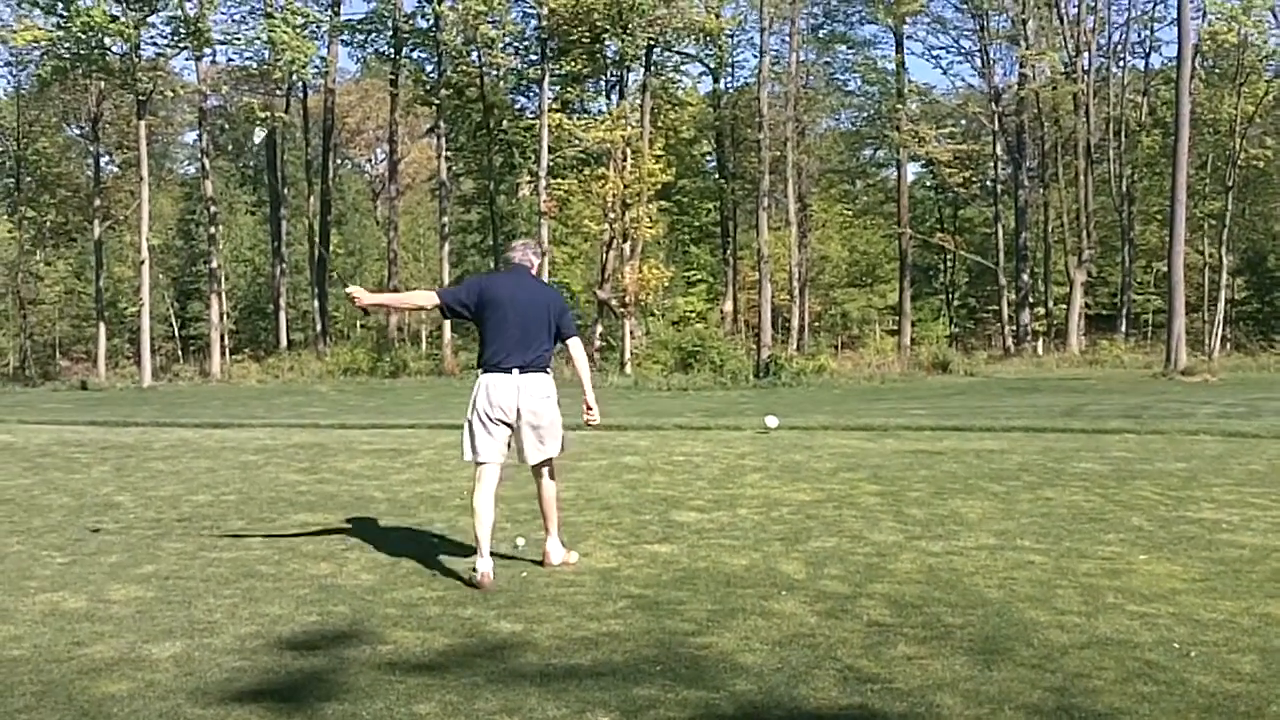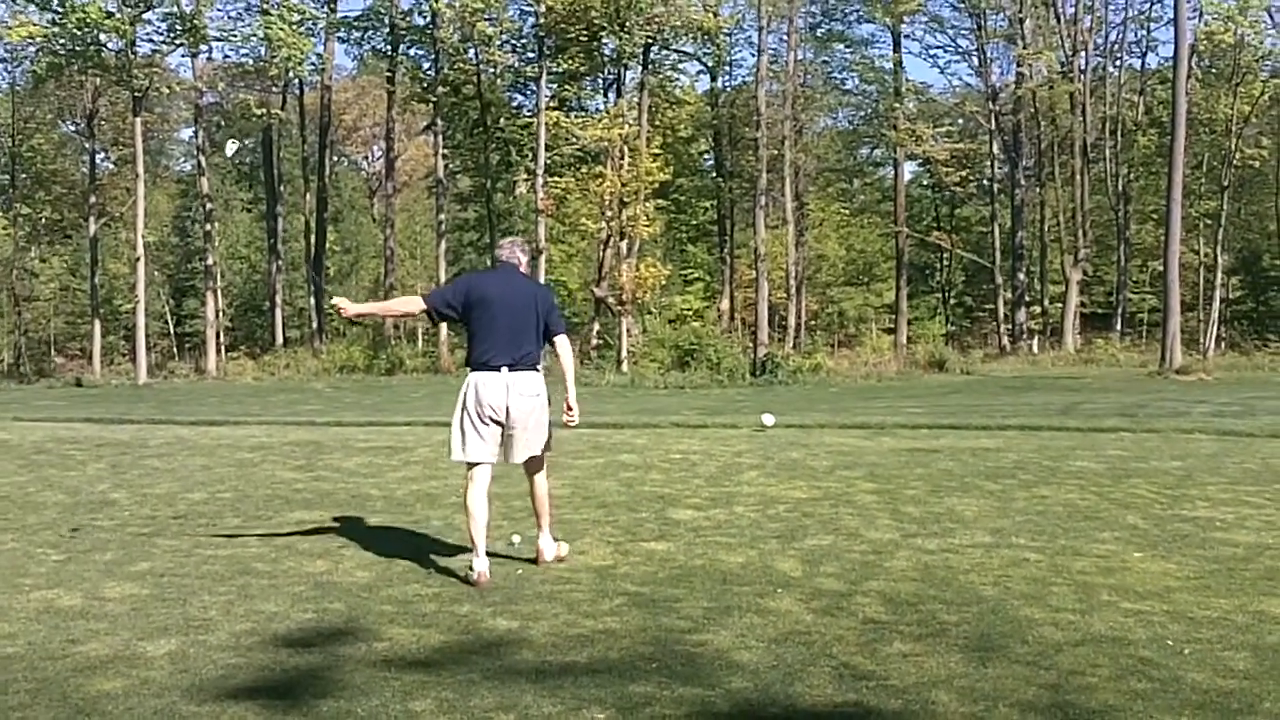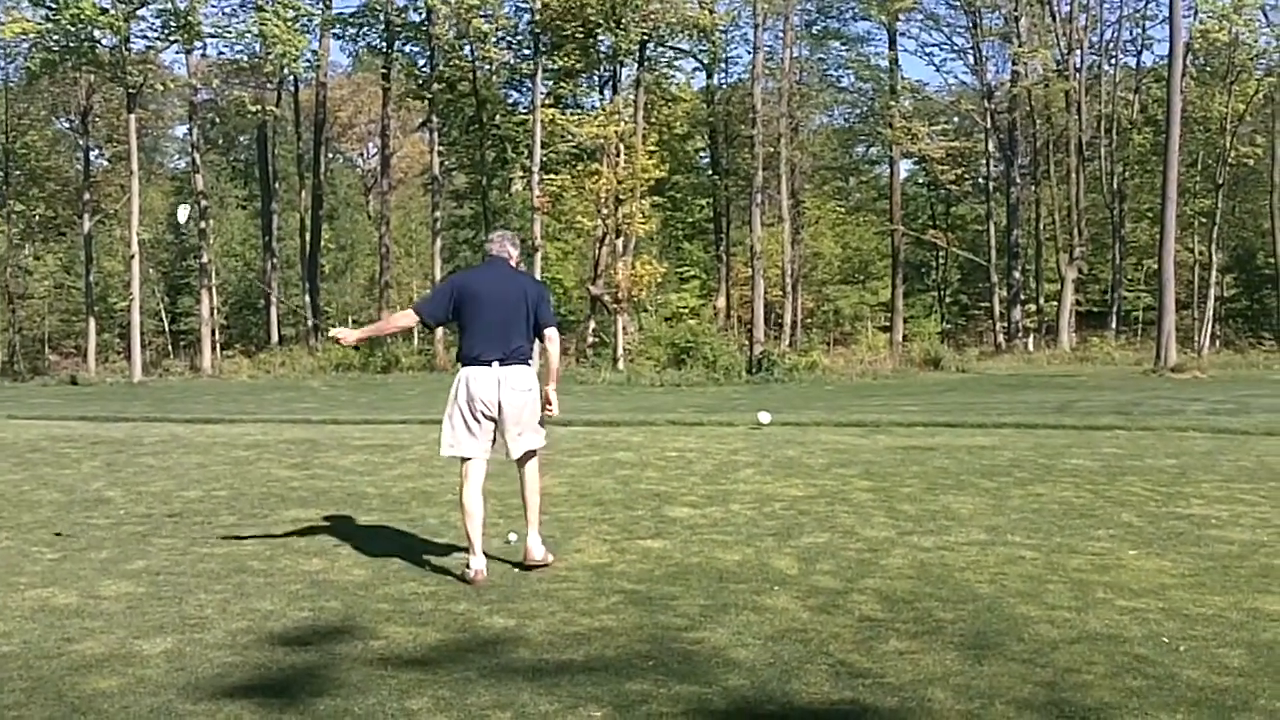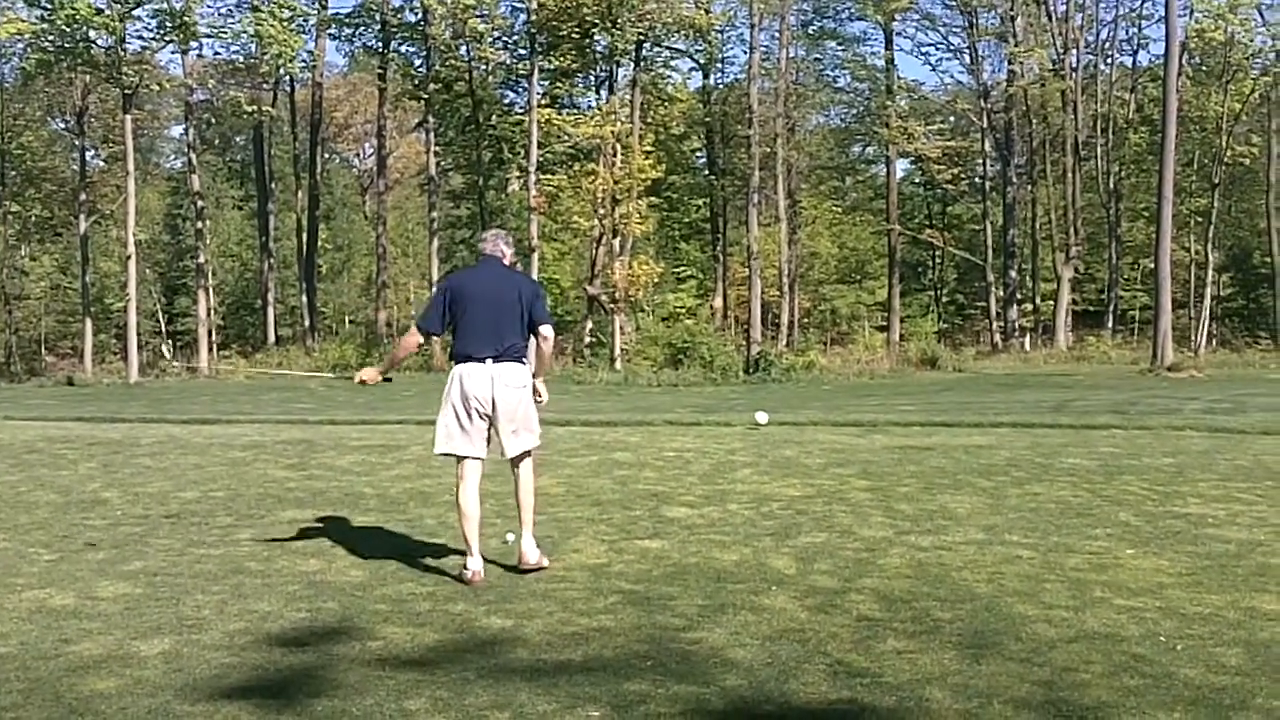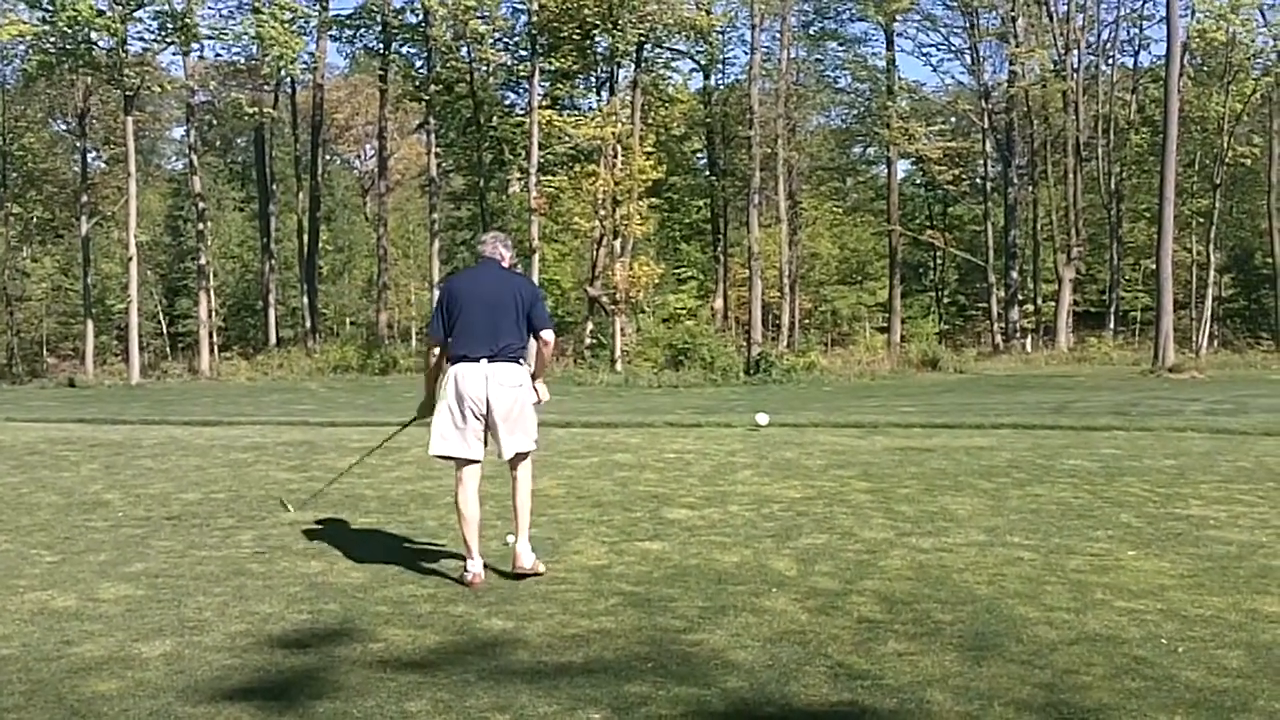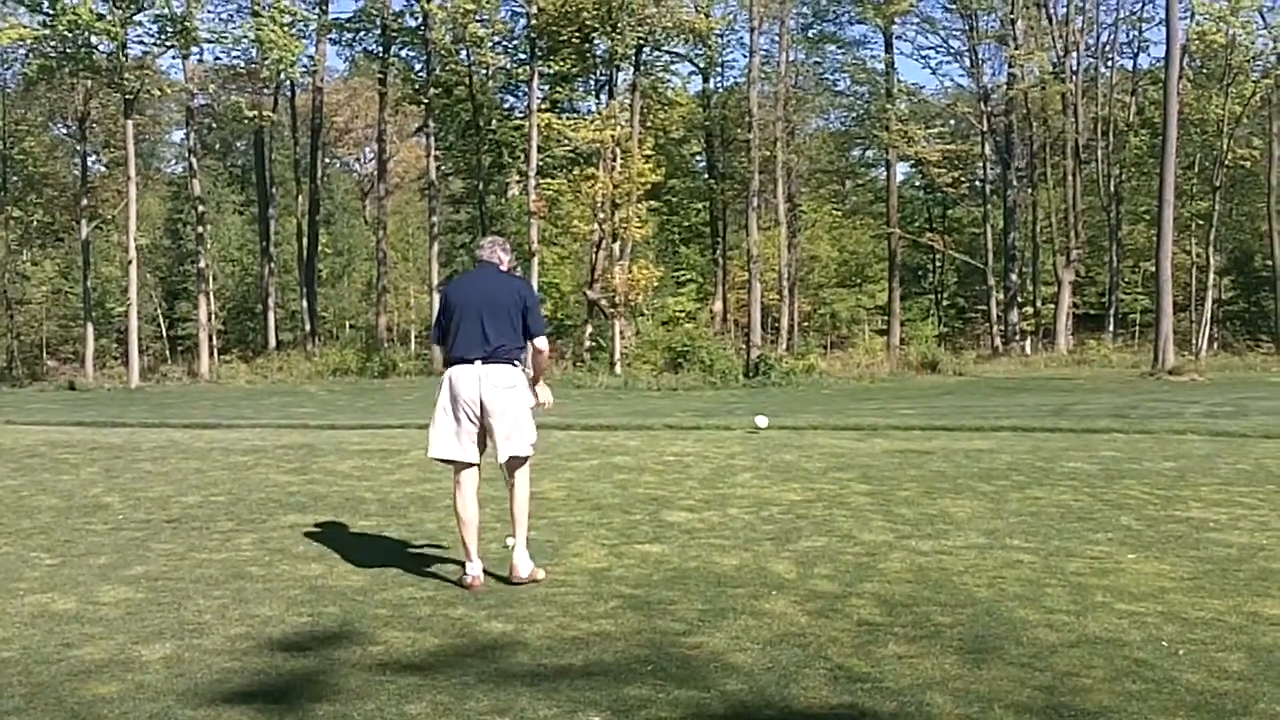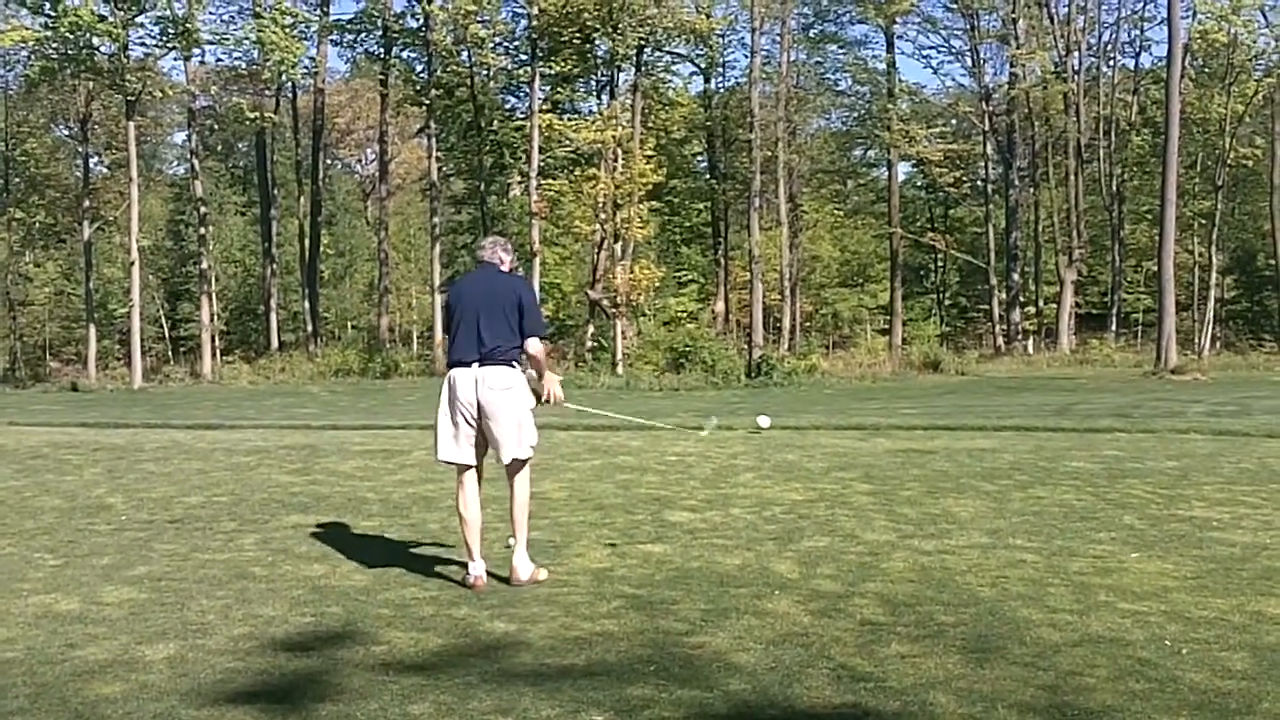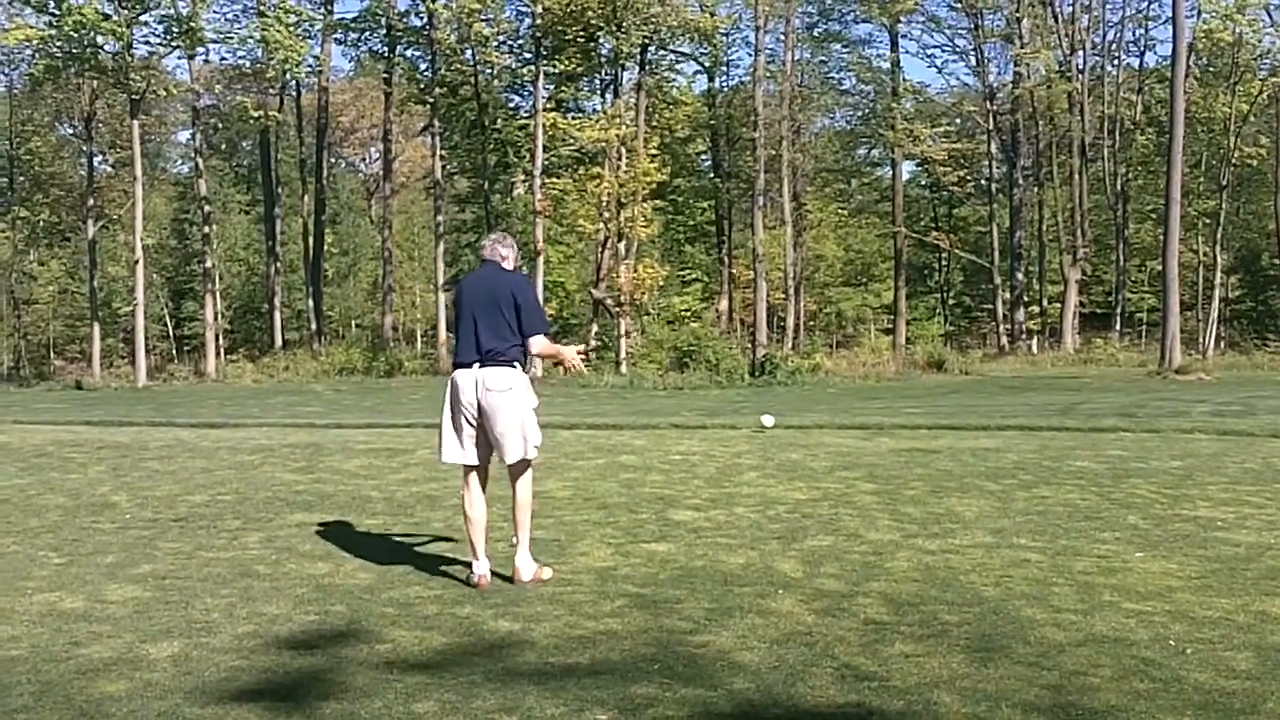
dt=0.1s
person 1, frame 1
left shoulder: (485, 285)
right shoulder: (552, 296)
left elbow: (429, 299)
right elbow: (575, 346)
left wrist: (373, 298)
right wrist: (588, 393)
left hip: (495, 387)
right hip: (537, 387)
left knee: (485, 479)
right knee: (544, 471)
left ankle: (483, 563)
right ankle: (553, 548)
person 1, frame 2
left shoulder: (472, 284)
right shoulder: (540, 293)
left elbow: (415, 304)
right elbow: (562, 343)
left wrist: (359, 309)
right wrist: (571, 393)
left hip: (483, 385)
right hip: (527, 385)
left knee: (477, 478)
right knee: (535, 466)
left ankle: (479, 562)
right ankle: (546, 543)
person 1, frame 3
left shoulder: (462, 281)
right shoulder: (531, 286)
left elbow: (410, 318)
right elbow: (551, 339)
left wrist: (359, 334)
right wrist: (549, 387)
left hip: (474, 380)
right hip: (517, 379)
left knee: (472, 475)
right knee: (528, 459)
left ankle: (475, 560)
right ankle: (534, 544)
person 1, frame 4
left shoulder: (457, 281)
right shoulder: (526, 284)
left elbow: (417, 335)
right elbow: (546, 335)
left wrist: (382, 370)
right wrist: (539, 379)
left hip: (468, 377)
right hip: (512, 377)
left knee: (468, 474)
right knee: (523, 461)
left ankle: (473, 561)
right ankle: (528, 546)
person 1, frame 5
left shoulder: (454, 284)
right shoulder: (523, 285)
left elbow: (435, 349)
right elbow: (547, 339)
left wrist: (428, 395)
right wrist: (538, 377)
left hip: (463, 377)
right hip: (508, 376)
left knee: (467, 475)
right knee: (521, 464)
left ankle: (473, 564)
right ankle: (523, 550)
person 1, frame 6
left shoulder: (452, 288)
right shoulder: (520, 287)
right elbow: (540, 345)
right wrist: (538, 383)
left hip: (460, 379)
right hip: (504, 378)
left knee: (465, 478)
right knee: (518, 471)
left ankle: (472, 567)
right ankle: (520, 557)
person 1, frame 7
left shoulder: (456, 288)
right shoulder: (517, 286)
right elbow: (532, 347)
right wrist: (547, 377)
left hip: (460, 380)
right hip: (501, 380)
left knee: (467, 479)
right knee: (518, 472)
left ankle: (475, 567)
right ankle: (520, 563)
person 1, frame 8
left shoulder: (464, 287)
right shoulder: (518, 284)
right elbow: (535, 345)
left wrist: (557, 353)
right wrist: (563, 353)
left hip: (464, 381)
right hip: (505, 381)
left knee: (473, 478)
right knee: (520, 473)
left ankle: (479, 566)
right ankle: (523, 562)
